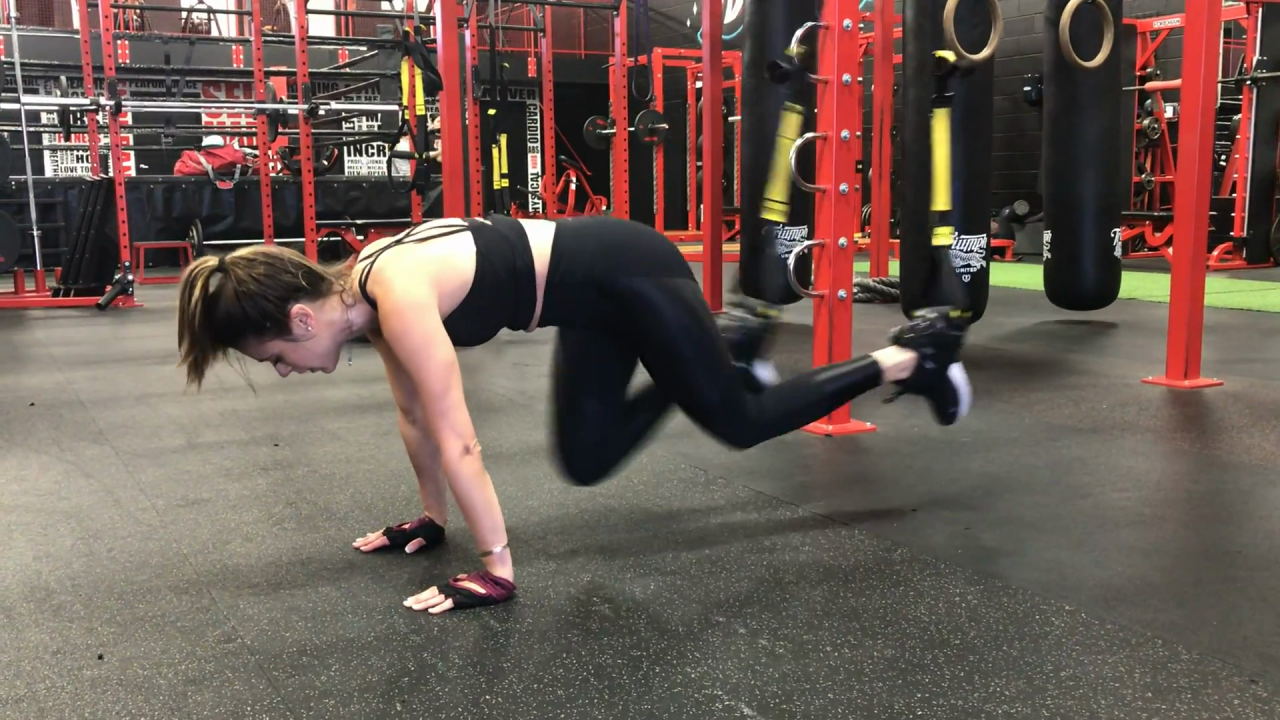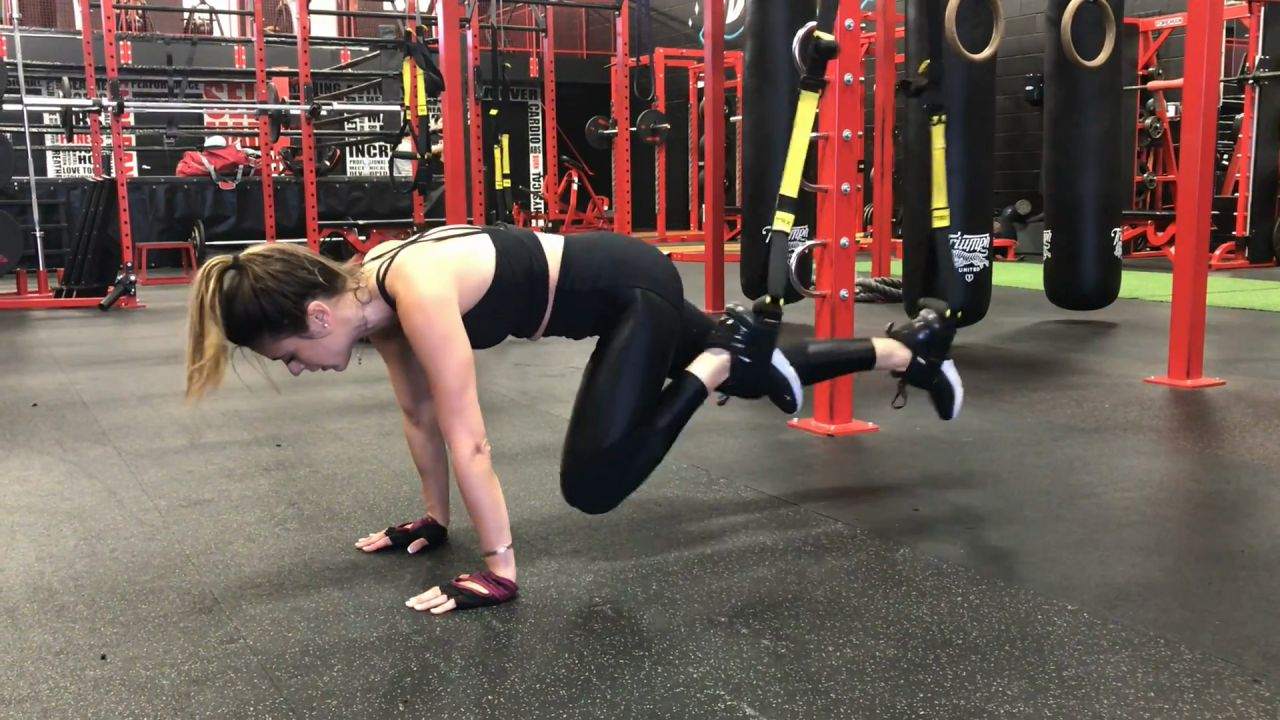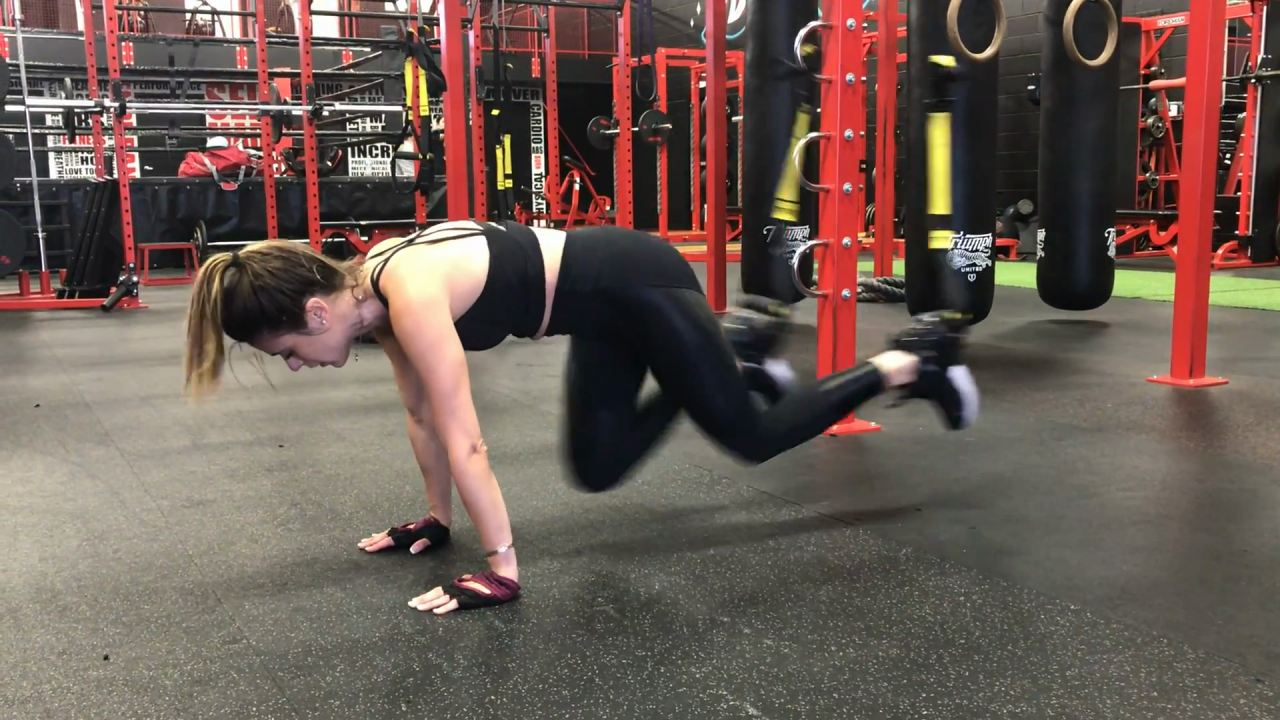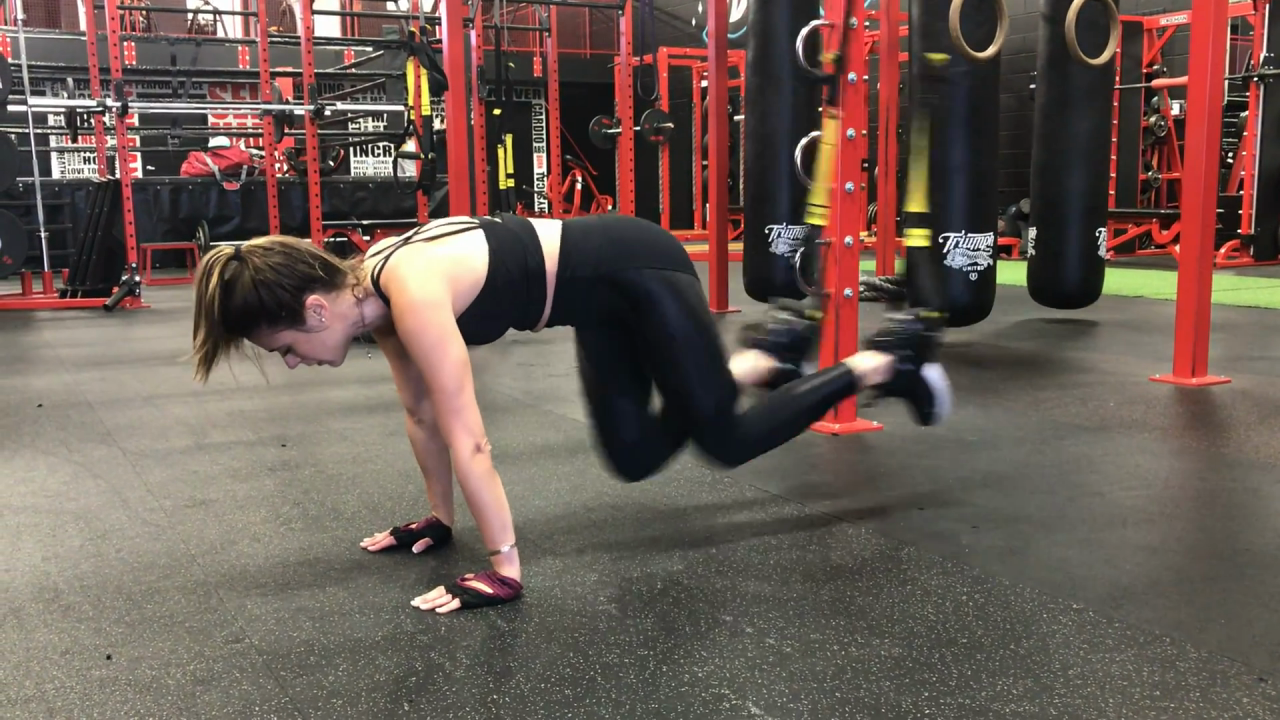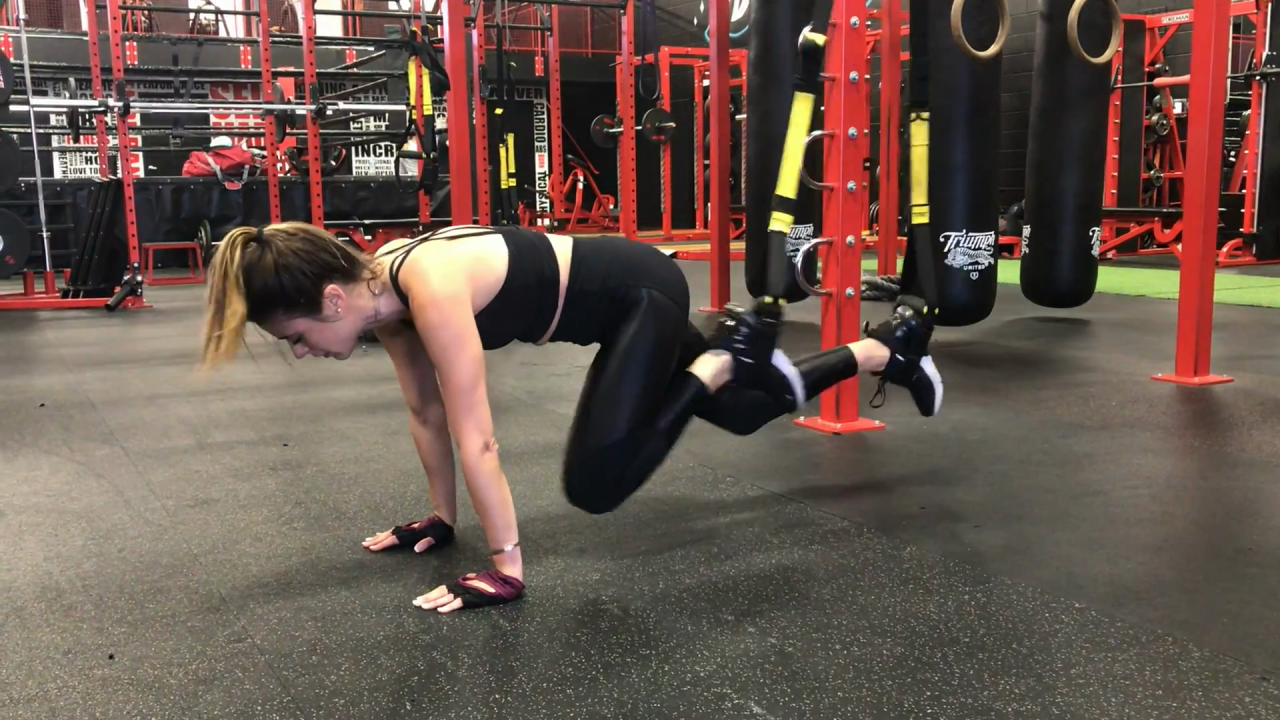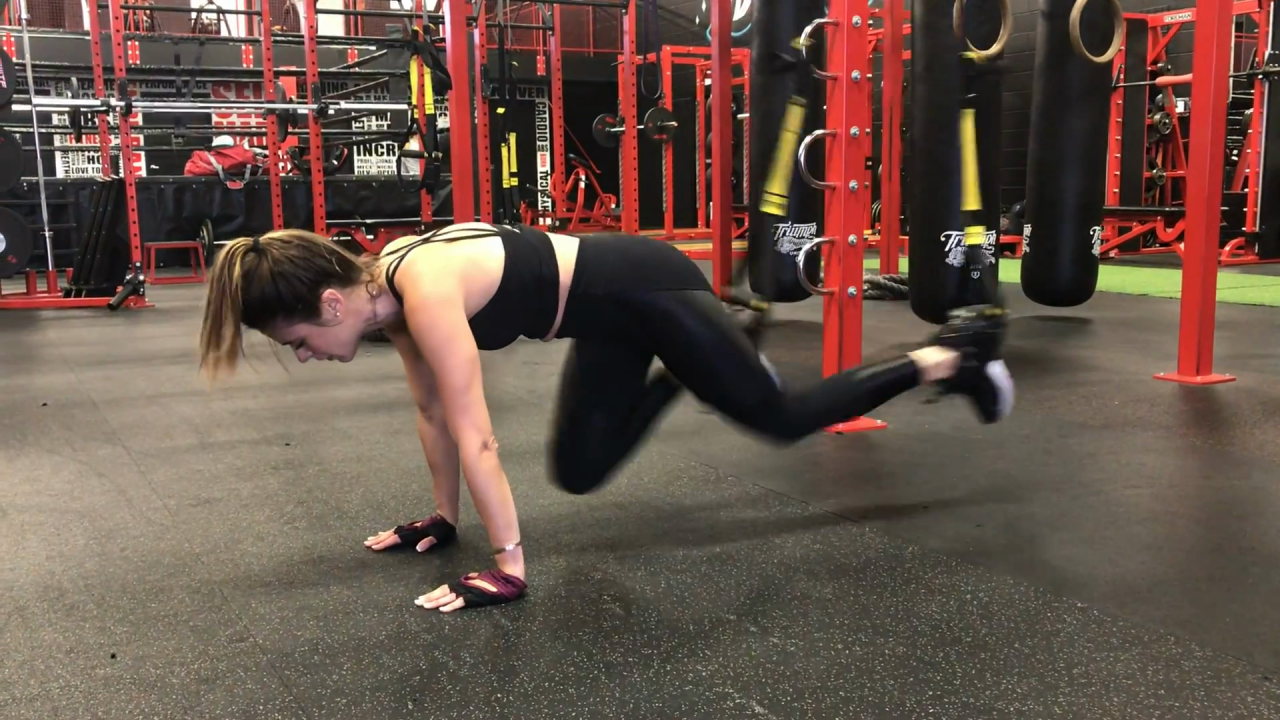
dt=0.3s
person 1, frame 1
left shoulder: (393, 296)
right shoulder: (359, 290)
left elbow: (455, 438)
right elbow: (416, 414)
left wrist: (497, 570)
right wrist: (431, 519)
left hip: (624, 278)
right hip: (592, 289)
left knee: (740, 426)
right knee: (584, 463)
left ankle: (910, 355)
right ankle: (717, 346)
person 1, frame 2
left shoulder: (415, 294)
right shoulder: (371, 291)
left elbow: (466, 439)
right elbow: (418, 414)
left wrist: (500, 568)
right wrist: (432, 518)
left hip: (628, 287)
right hip: (604, 289)
left knee: (591, 485)
right knee: (751, 373)
left ankle: (721, 358)
right ankle: (909, 350)
person 1, frame 3
left shoulder: (409, 297)
right shoulder: (373, 284)
left elbow: (463, 440)
right elbow: (421, 415)
left wrist: (503, 569)
right wrist: (438, 518)
left hip: (633, 283)
right hip: (598, 292)
left knee: (754, 432)
right knee: (597, 469)
left ankle: (918, 362)
right ankle: (734, 342)
person 1, frame 4
left shoulder: (411, 293)
right shoulder: (371, 286)
left elbow: (465, 436)
right elbow: (419, 411)
left wrist: (505, 568)
right wrist: (439, 518)
left hip: (634, 270)
right hip: (597, 284)
left knee: (729, 441)
right knee: (632, 460)
left ankle: (887, 363)
right ankle: (754, 362)
person 1, frame 5
left shoulder: (428, 290)
right shoulder: (382, 284)
left elbow: (475, 437)
right elbow: (426, 411)
left wrist: (507, 568)
right wrist: (441, 517)
left hip: (637, 290)
right hip: (608, 299)
left knee: (594, 480)
right knee: (737, 415)
left ankle: (728, 359)
right ankle: (886, 346)
person 1, frame 6
left shoulder: (423, 293)
right shoulder: (392, 280)
left elbow: (474, 436)
right elbow: (433, 412)
left wrist: (508, 566)
right wrist: (443, 515)
left hip: (645, 291)
right hip: (610, 311)
left knee: (782, 418)
right knee: (576, 473)
left ankle: (955, 355)
right ankle: (671, 375)
